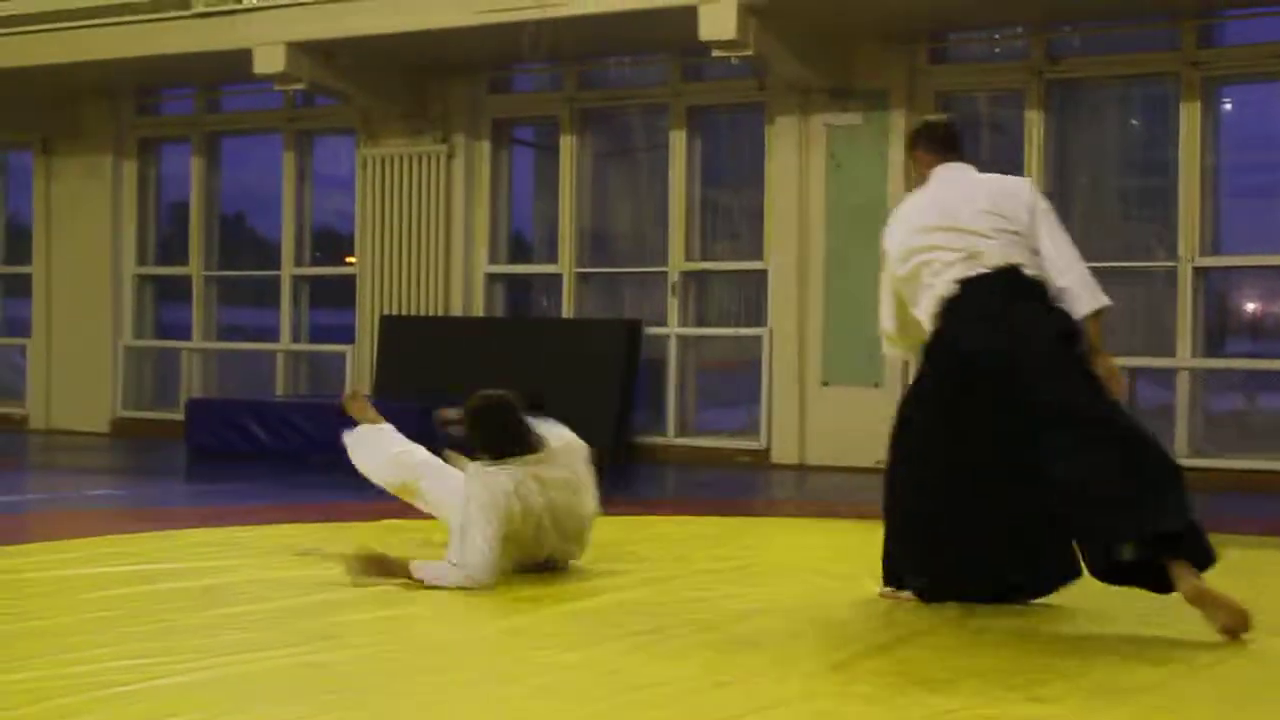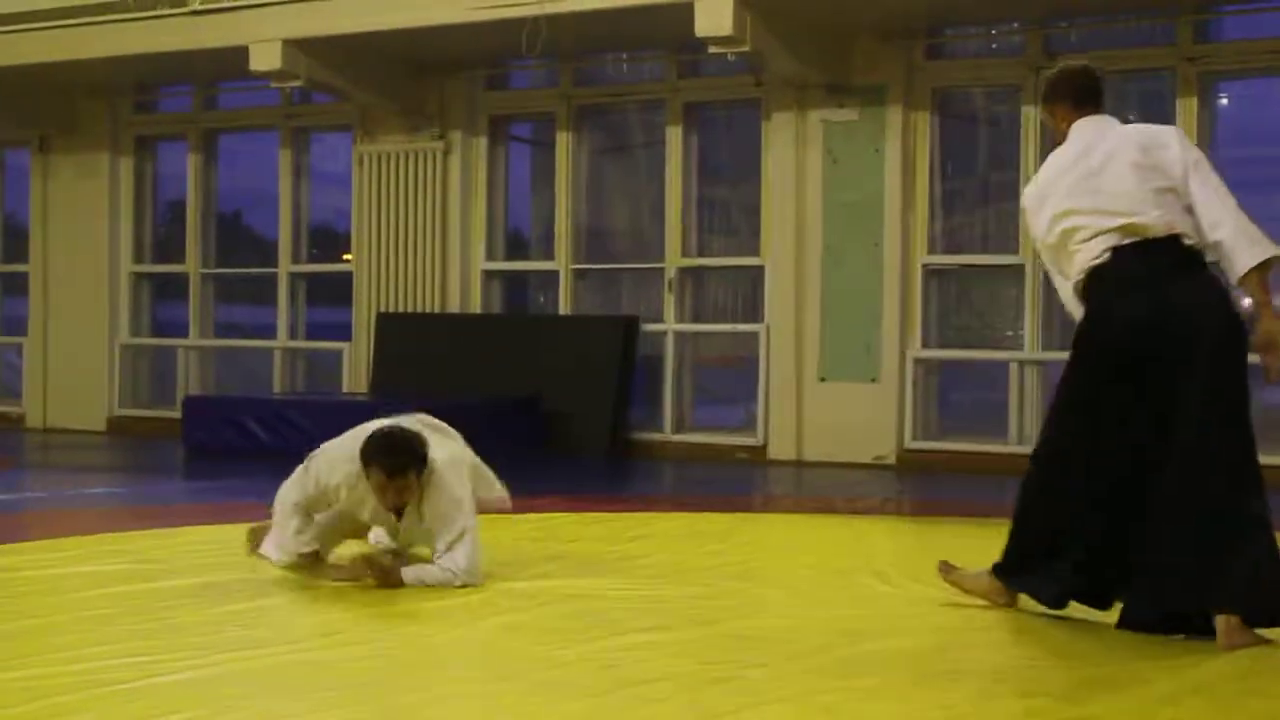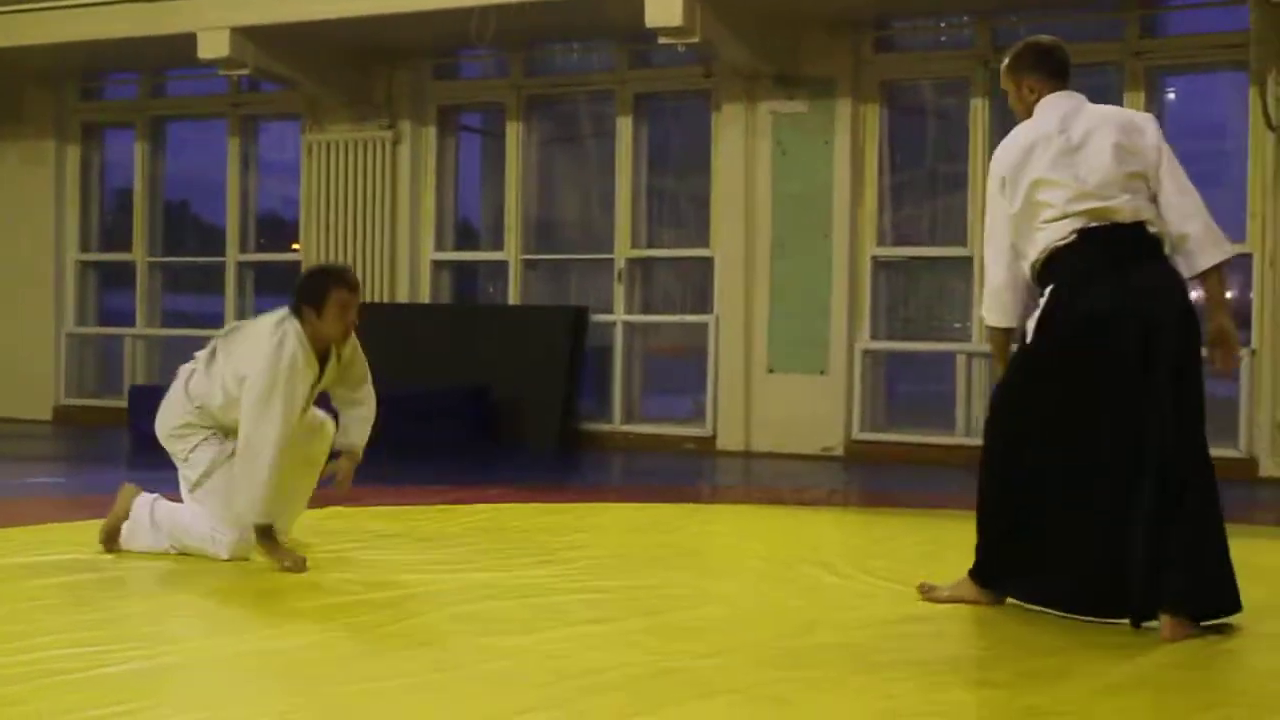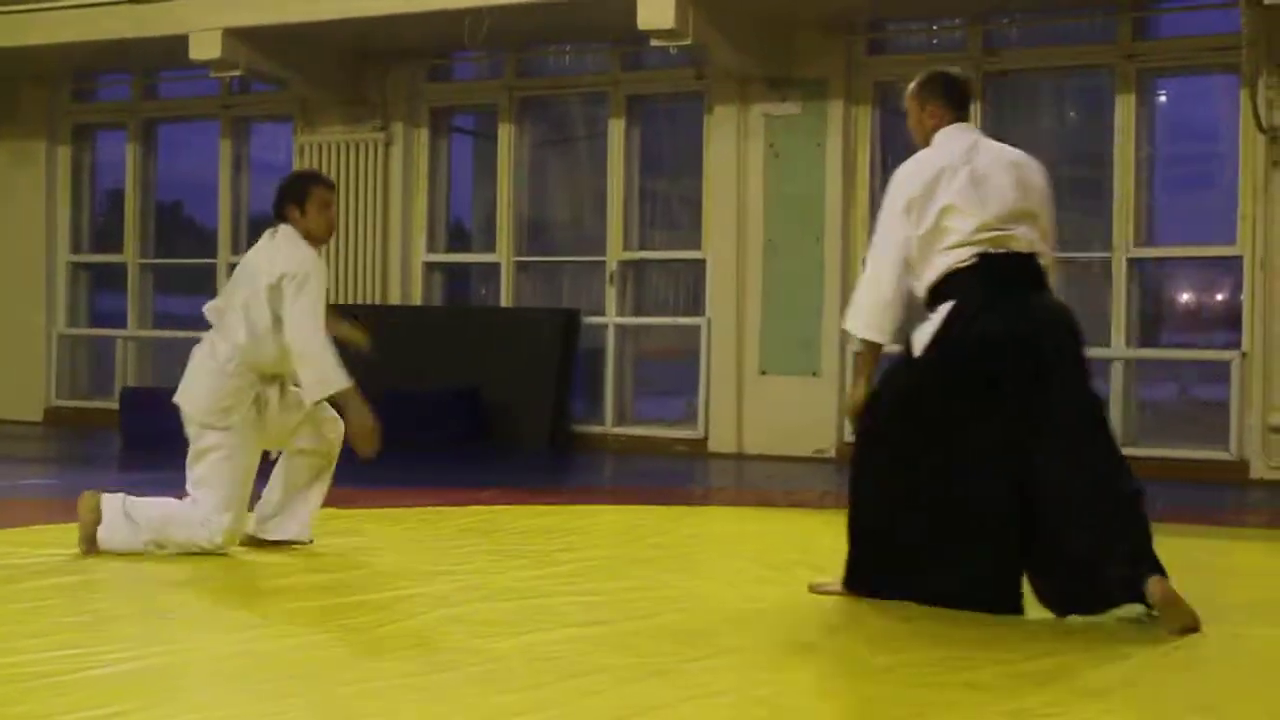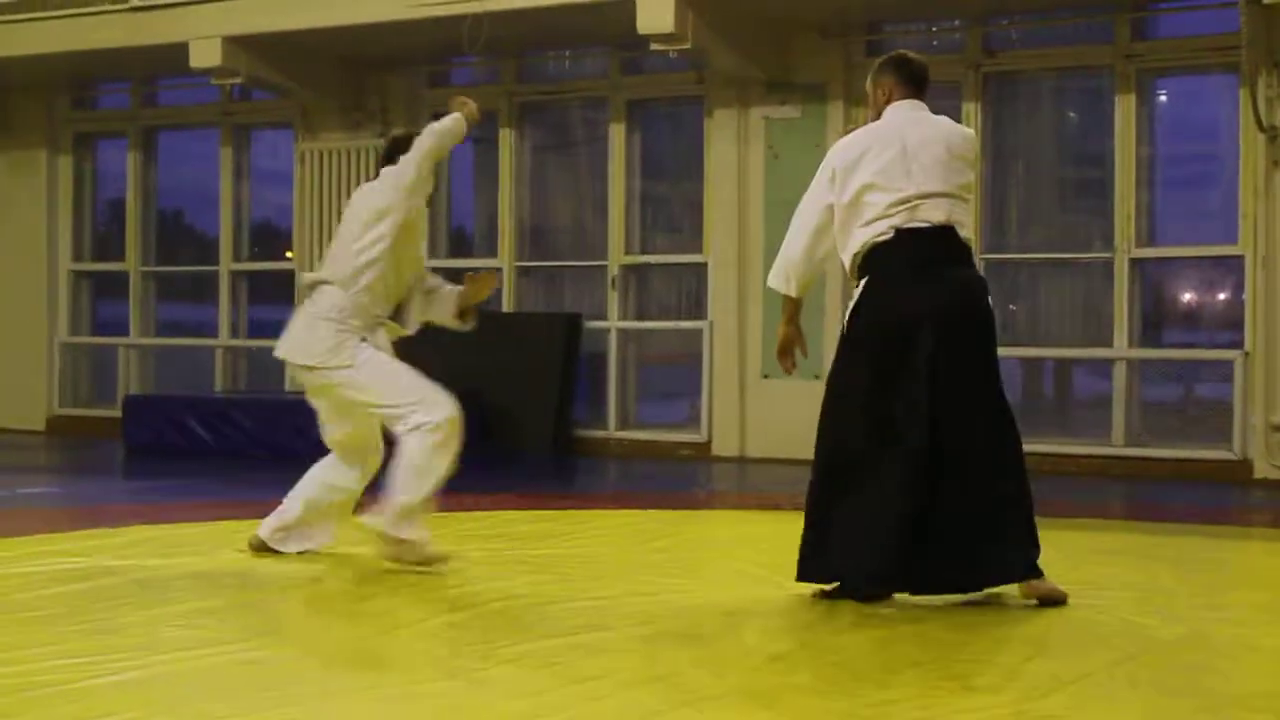
dt=0.4s
person 1, frame 1
left shoulder: (904, 221)
right shoulder: (1014, 190)
left elbow: (896, 327)
right elbow: (1067, 270)
left wrist: (930, 350)
right wrist: (1097, 353)
left hip: (964, 337)
right hip: (1033, 323)
left knee: (922, 453)
right knee: (1097, 442)
left ankle: (918, 577)
right ankle: (1185, 574)
person 1, frame 2
left shoulder: (1046, 183)
right shoulder: (1164, 141)
right elbow: (1226, 226)
left wrist: (1098, 327)
left hip: (1117, 309)
right hip: (1194, 298)
left knee: (1075, 449)
right knee: (1212, 454)
left ankle: (1013, 577)
right ankle: (1230, 612)
person 1, frame 3
left shoulder: (1014, 149)
right shoulder: (1135, 126)
left elbow: (1003, 260)
right elbow: (1189, 220)
left wrist: (1002, 351)
right wrist: (1217, 312)
left hip: (1079, 296)
right hip: (1153, 288)
left knee: (1022, 434)
right knee: (1164, 443)
left ankle: (991, 578)
right ankle: (1172, 604)
person 1, frame 4
left shoulder: (917, 173)
right shoulder: (1024, 165)
left elbow: (885, 268)
left wrist: (862, 373)
left hip: (968, 318)
right hip: (1037, 311)
left knee: (889, 435)
right knee: (1076, 449)
left ankle: (869, 575)
right ankle: (1144, 579)
person 1, frame 5
left shoulder: (852, 148)
right shoulder: (961, 140)
left elbow: (807, 232)
left wrist: (789, 318)
left hip: (890, 289)
right hip: (955, 284)
left knee: (863, 430)
right knee: (978, 427)
left ankle: (862, 571)
right ankle: (1018, 568)
person 2, frame 1
left shoulder: (490, 490)
right shoulder: (567, 446)
left elbow: (473, 573)
left wrist: (398, 568)
left hip: (510, 554)
left ankle: (374, 429)
person 2, frame 2
left shoulder: (446, 491)
right shoulder: (345, 458)
left elbow: (463, 570)
right elbow: (292, 501)
left wrist: (398, 575)
right wrist: (320, 567)
person 2, frame 3
left shoulder: (338, 340)
right shoulder: (277, 359)
left elbow: (357, 396)
right elbow: (259, 453)
left wrist: (349, 459)
right wrist: (268, 542)
right hip: (195, 420)
right knee: (230, 541)
right ankle: (137, 510)
person 2, frame 4
left shoulder: (279, 246)
right shoulder: (300, 262)
right elbow: (308, 340)
left wrist: (333, 323)
right wrist: (354, 404)
left hip: (249, 385)
right hip: (229, 390)
left knee: (325, 431)
right knee: (214, 527)
left ankle: (269, 528)
right ankle: (104, 513)
person 2, frame 5
left shoulder: (401, 232)
right shoulder: (386, 195)
left elbow: (420, 293)
right elbow: (428, 148)
left wrist: (465, 297)
right wrist: (462, 116)
left hip: (342, 340)
right hip: (332, 339)
left knee: (357, 455)
right knee: (438, 417)
left ankle: (276, 537)
right ankle: (400, 531)
